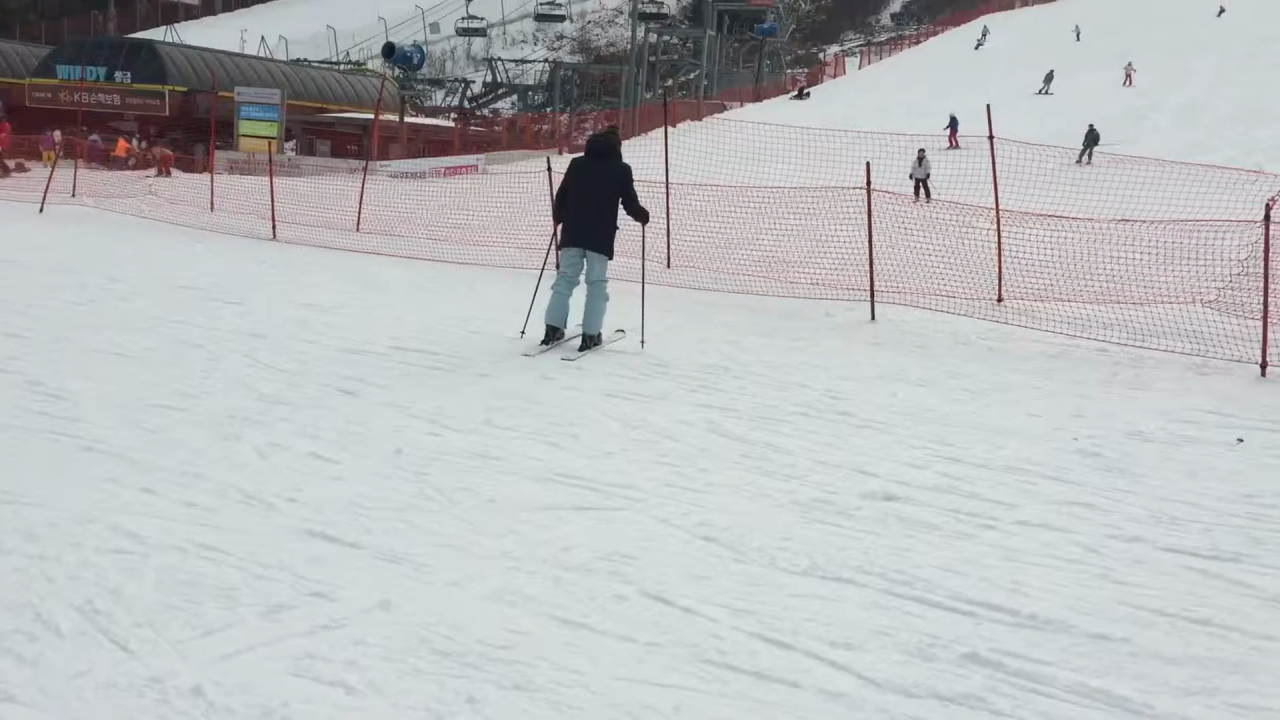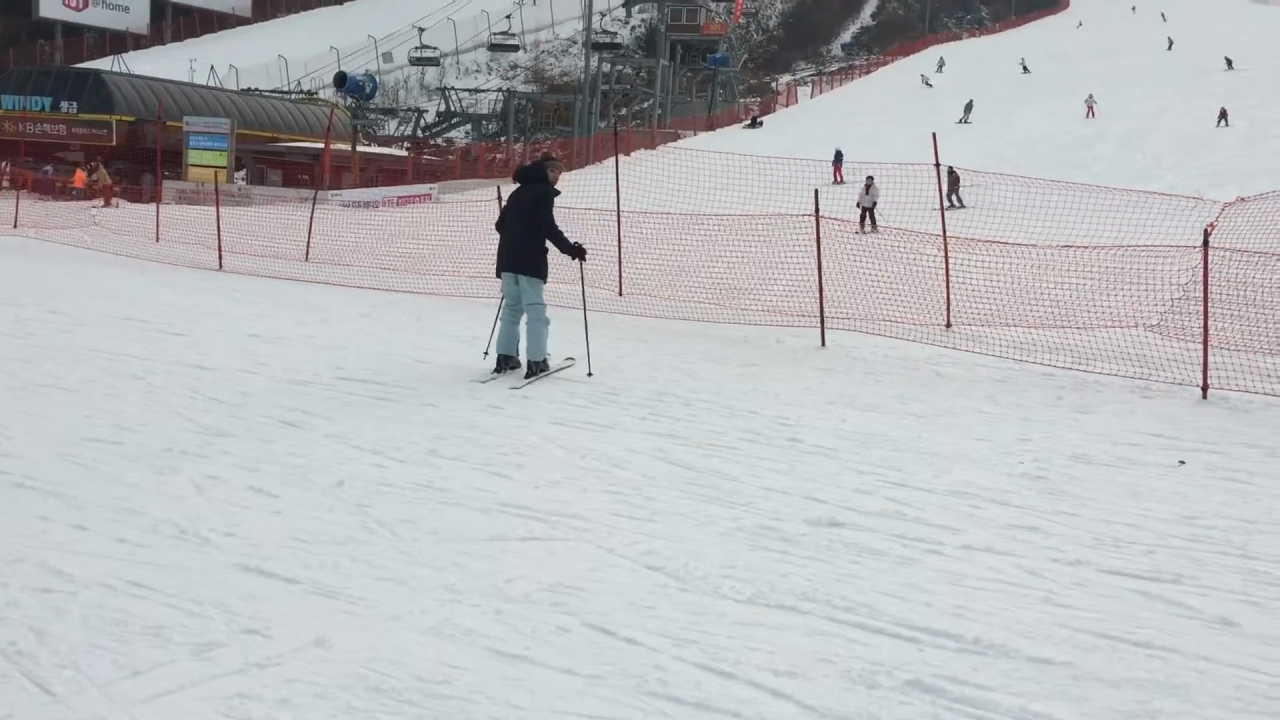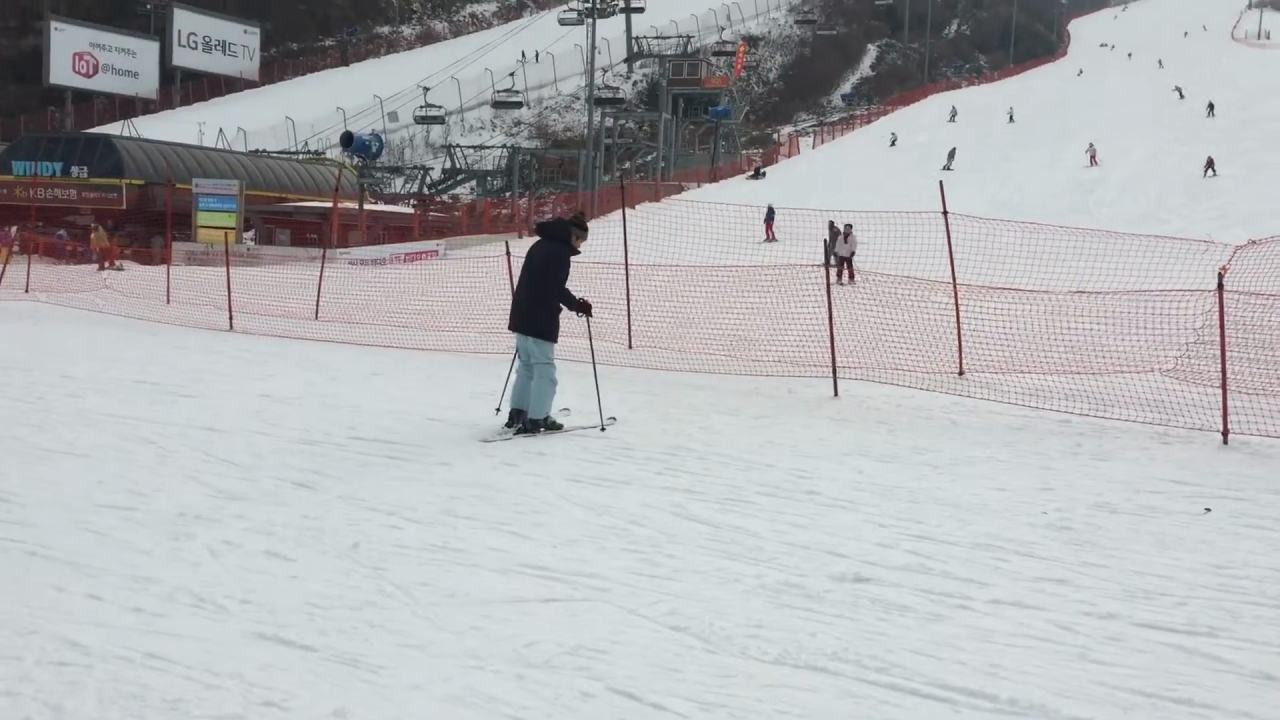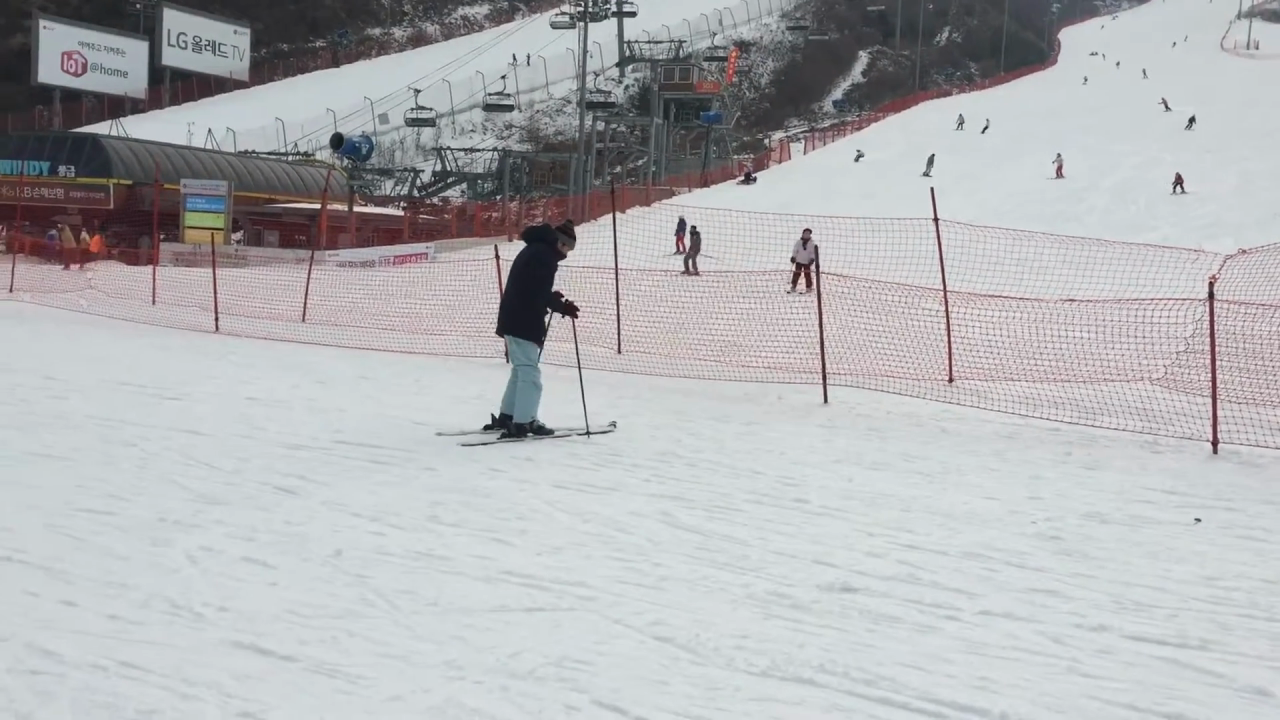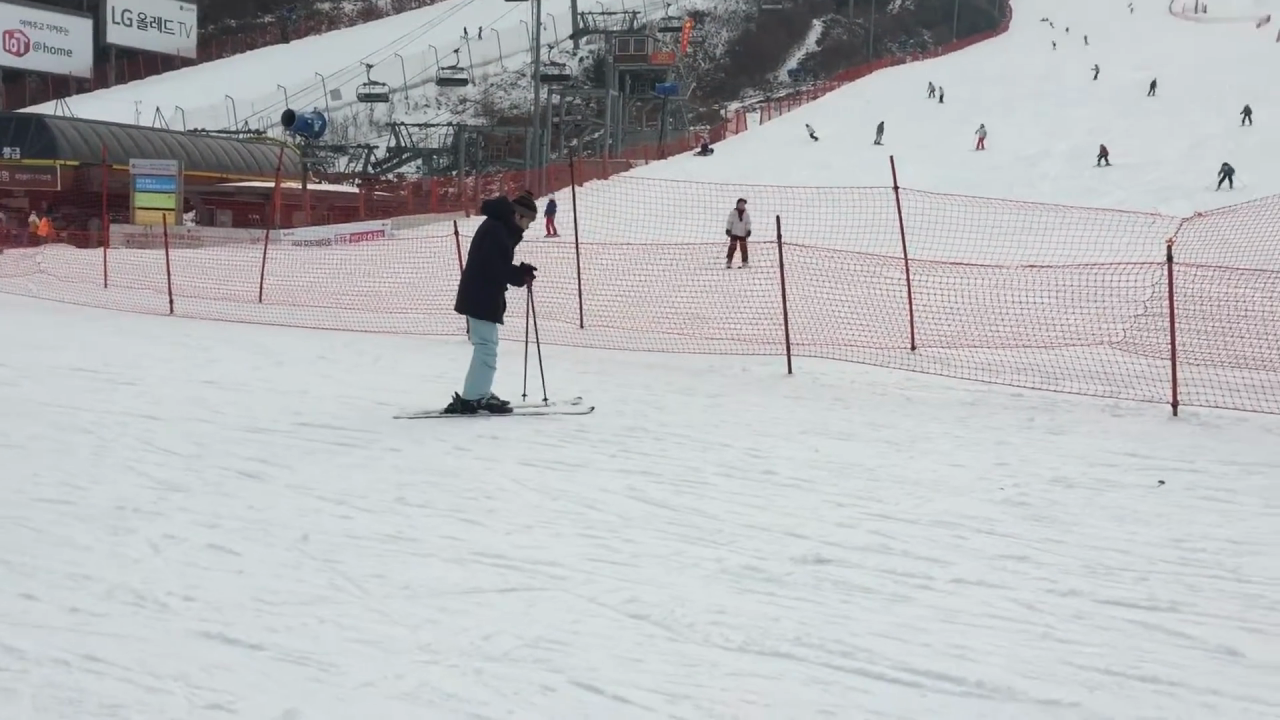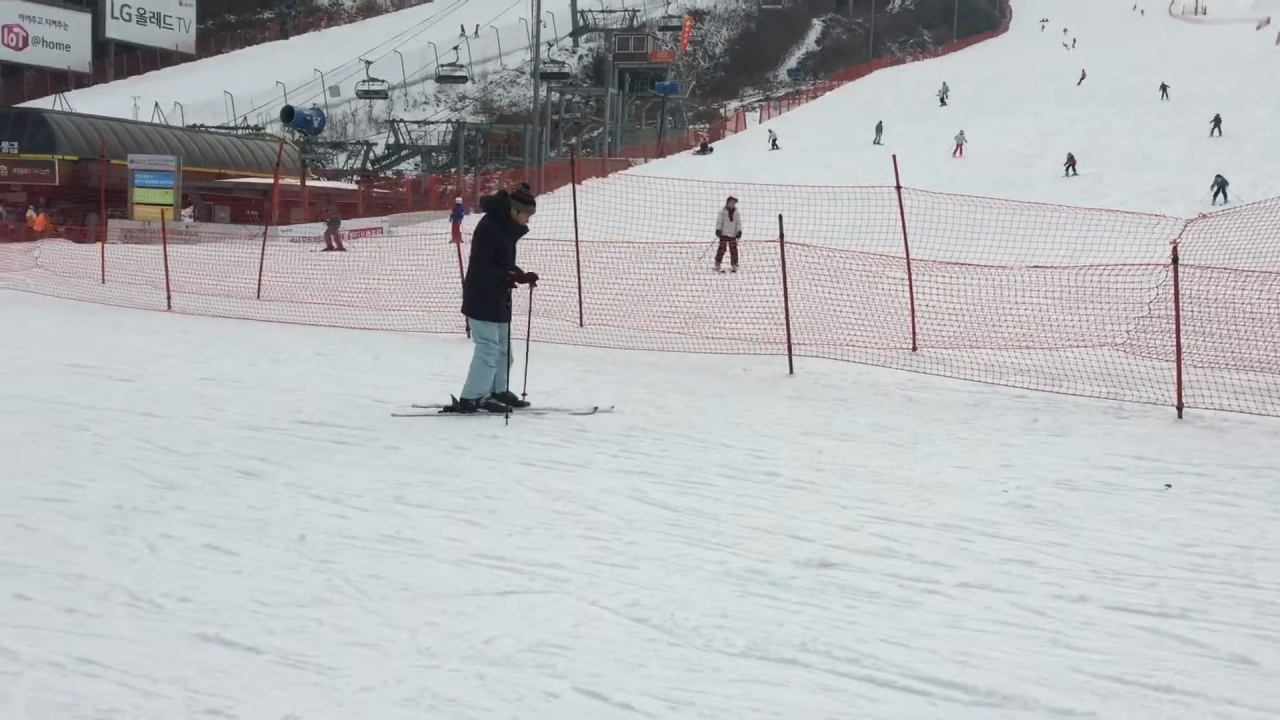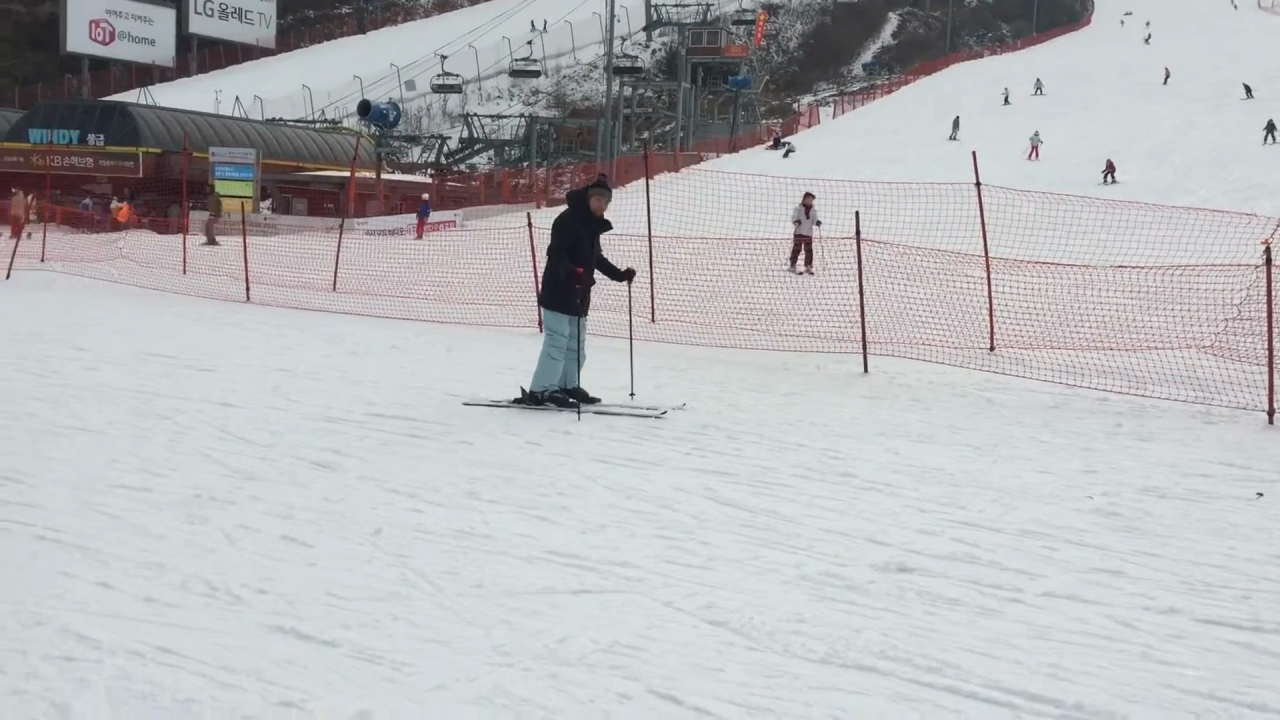
dt=0.7s
person 1, frame 1
left shoulder: (577, 164)
right shoulder: (622, 169)
left elbow: (562, 195)
right elbow: (630, 202)
left wrist: (558, 218)
right wrist: (642, 216)
left hip: (573, 232)
right hip: (601, 235)
left knee: (565, 278)
right knee: (596, 283)
left ankle: (553, 328)
right ankle: (590, 334)
person 1, frame 2
left shoulder: (518, 192)
right shoulder: (543, 192)
left elbow: (501, 224)
right elbow: (549, 227)
right wrist: (571, 249)
left hip: (508, 257)
right hip: (530, 259)
left knee: (512, 307)
right knee: (535, 309)
left ankle: (505, 357)
right ankle: (536, 361)
person 1, frame 3
left shoulder: (540, 245)
right shoulder: (560, 251)
right elbow: (556, 288)
right wrist: (577, 305)
left hip: (522, 313)
right hip: (541, 317)
left knee: (527, 364)
right knee: (544, 367)
left ankle: (518, 412)
right ankle: (537, 418)
person 1, frame 4
left shoulder: (533, 250)
right shoulder: (544, 253)
right elbow: (538, 289)
left wrist: (552, 298)
right wrist: (561, 306)
left hip: (514, 317)
right hip: (523, 320)
left knee: (521, 369)
right knee: (529, 371)
left ankle: (507, 416)
right ankle: (523, 422)
person 1, frame 5
left shoulder: (501, 227)
right shoulder: (495, 228)
right elbow: (489, 265)
left wrist: (520, 275)
right wrist: (519, 273)
left hip: (484, 296)
right hip: (481, 297)
left knee: (486, 347)
right knee: (486, 348)
left ankle: (478, 394)
right ankle: (472, 398)
person 1, frame 6
left shoulder: (506, 227)
right shoulder: (489, 227)
right elbow: (479, 265)
left wrist: (521, 275)
right wrist: (503, 277)
left hip: (498, 297)
right hip: (482, 297)
left knee: (503, 348)
right knee: (488, 348)
left ankle: (497, 391)
right ankle: (471, 398)
person 1, frame 7
left shoulder: (593, 224)
right shoulder: (568, 219)
left elbow: (596, 257)
right elbow: (554, 253)
left wrist: (618, 274)
right wrist: (571, 272)
left hip: (578, 292)
right hip: (558, 290)
left knee: (576, 343)
right knee: (557, 341)
left ankle: (568, 386)
right ankle: (541, 391)
